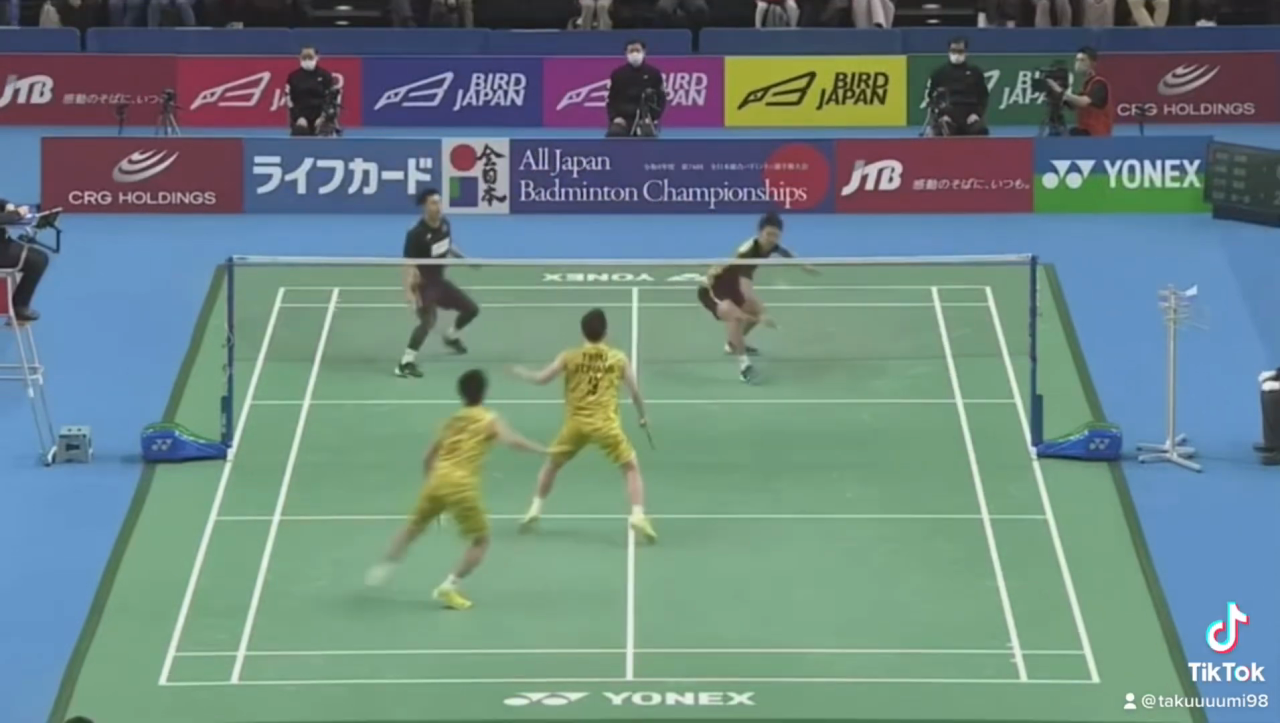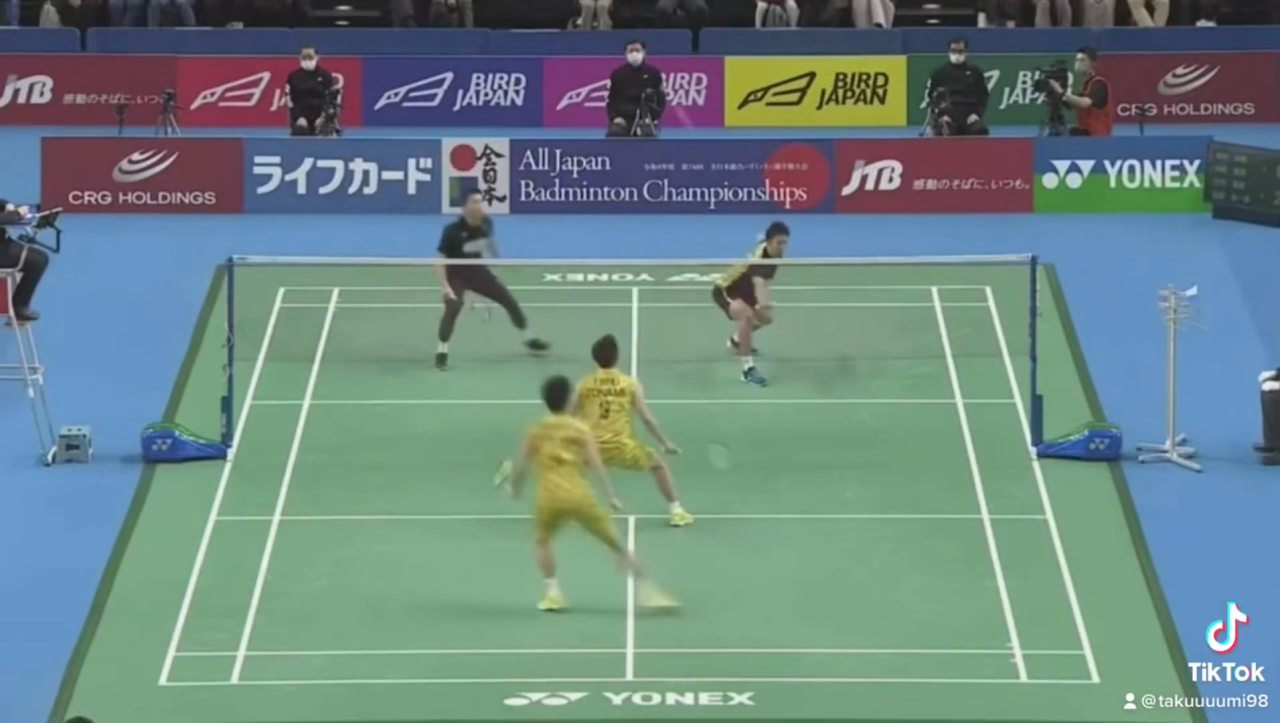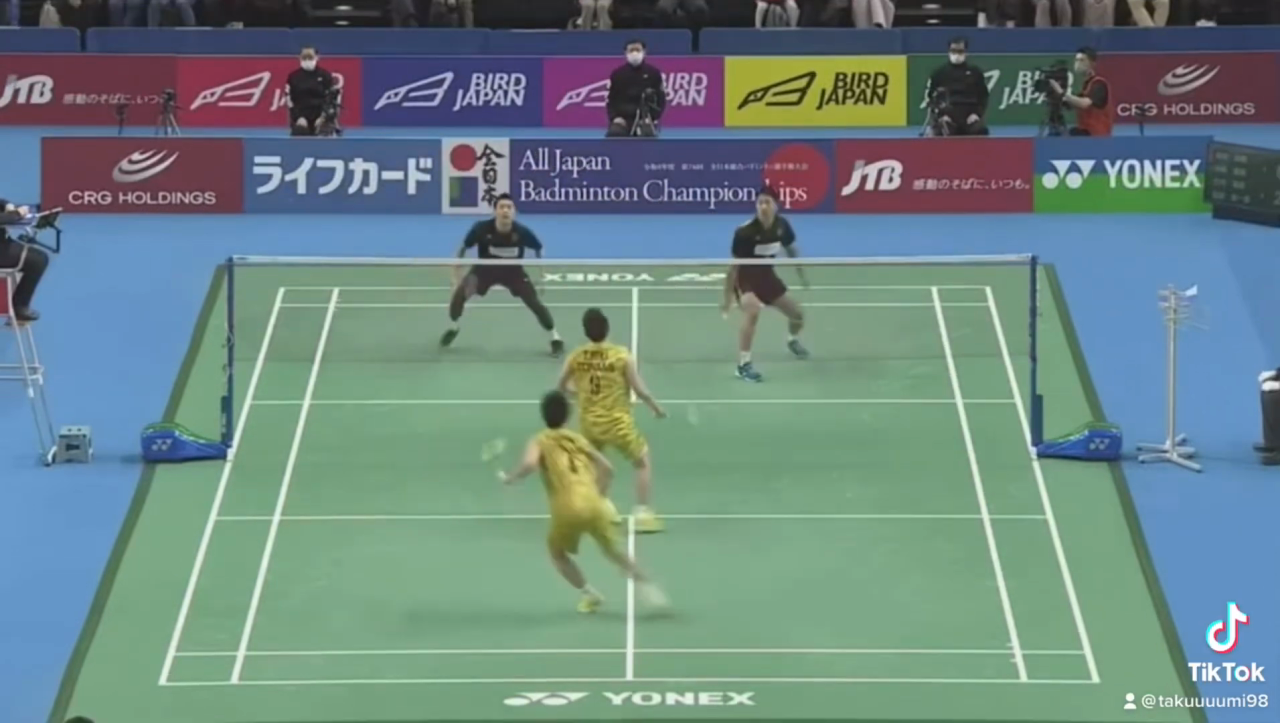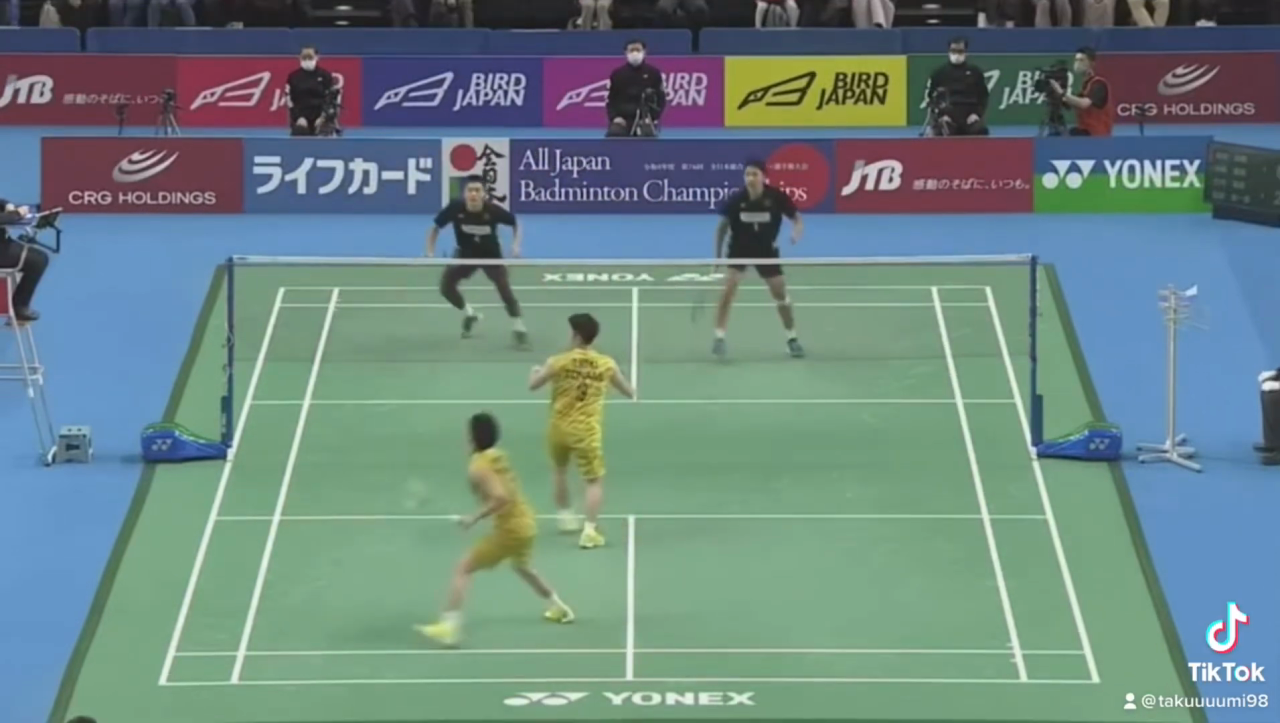
dt=0.3s
person 1, frame 1
left shoulder: (452, 421)
right shoulder: (490, 419)
left elbow: (429, 457)
right elbow: (511, 440)
right wrist: (541, 450)
left hip: (438, 484)
right hip: (462, 487)
left knee: (412, 530)
right knee: (481, 541)
left ankle: (383, 570)
right ankle: (448, 588)
person 1, frame 2
left shoulder: (535, 432)
right shoulder: (580, 429)
left elbow: (520, 469)
right elbow: (596, 464)
left wrist: (515, 490)
right wrist: (612, 496)
left hip: (550, 499)
right hip: (577, 496)
left knee: (541, 540)
right knee: (617, 545)
left ankle: (553, 593)
right ankle: (649, 593)
person 1, frame 3
left shoulder: (538, 442)
right shoulder: (578, 440)
left elbow: (529, 464)
right elbow: (608, 468)
left wrist: (510, 477)
right wrist: (599, 491)
left hip: (566, 512)
right hip: (592, 507)
left knee: (556, 552)
right knee: (614, 553)
left ankle: (590, 596)
right ankle: (650, 591)
person 1, frame 4
left shoulder: (478, 467)
right shoulder: (498, 458)
left elbow: (501, 497)
left wrist: (475, 518)
left hip: (511, 529)
right hip: (526, 525)
left knee: (462, 571)
right knee: (521, 566)
left ankle: (449, 628)
right ankle: (558, 607)
person 2, frame 1
left shoulder: (569, 357)
right shoulder: (619, 359)
left elbow: (542, 378)
right elbow: (635, 391)
left wrist: (522, 373)
right wrist: (642, 415)
left hip: (576, 424)
right hip: (606, 425)
left knee: (552, 464)
right knee: (631, 468)
left ankle: (535, 510)
right ankle: (637, 516)
person 2, frame 2
left shoulder: (584, 385)
right shoulder: (629, 383)
left elbow: (573, 415)
right elbow: (646, 417)
right wrist: (666, 442)
right hip: (621, 445)
right knee: (659, 466)
right ankle: (677, 511)
person 2, frame 3
left shoulder: (575, 357)
right shoulder: (622, 355)
left elbow: (560, 387)
right elbow: (639, 389)
right wrist: (657, 408)
left hip: (588, 422)
right hip: (616, 422)
right knee: (642, 462)
right ankle: (644, 515)
person 2, frame 4
left shoulder: (558, 362)
right shoulder: (607, 365)
left elbow: (533, 385)
right elbow: (629, 392)
left wrist: (535, 371)
right wrist: (628, 389)
left hip: (559, 428)
right hip: (587, 431)
left knee: (560, 471)
right knee: (594, 481)
left ankle: (566, 517)
right ankle: (590, 531)
person 3, frame 1
left shoulder: (767, 245)
right shoulder: (747, 254)
left elbow: (784, 252)
right elbow: (745, 286)
left wrist: (804, 266)
right wrist: (761, 315)
left hip: (730, 285)
right hip: (711, 289)
left knee: (755, 314)
right knee: (736, 317)
left ankle: (735, 343)
right ankle: (745, 365)
person 3, frame 2
left shoulder: (769, 250)
right shoulder: (760, 262)
right elbow: (760, 285)
right wrist: (763, 304)
left hip: (744, 288)
right hip: (726, 290)
left knee: (766, 318)
right knee: (746, 316)
left ankle: (736, 340)
right ankle: (748, 368)
person 3, frame 3
left shoulder: (782, 225)
right shoulder: (745, 232)
left elbow: (791, 249)
right elbow: (734, 265)
left wrist: (800, 273)
right wrist: (728, 297)
left hip: (766, 274)
right hip: (744, 276)
left knee: (797, 314)
right knee: (753, 311)
left ankle: (793, 341)
right ankle: (744, 364)
person 3, frame 4
left shoulder: (777, 197)
right shoulder: (735, 199)
left elbow: (797, 218)
right elbow: (724, 224)
left wrist: (796, 233)
right wrist: (718, 251)
left hip: (766, 249)
right hip: (739, 249)
left knee: (780, 295)
right knee: (728, 289)
left ankle: (791, 338)
right ankle: (719, 337)
person 4, frame 1
left shoulder: (445, 224)
right shoulder: (416, 234)
right elbow: (408, 266)
left wrist: (461, 256)
right wrist: (410, 292)
left hip: (440, 281)
right hip: (423, 285)
left knee: (472, 309)
right knee: (428, 322)
left ankle: (451, 336)
right ankle: (406, 362)
person 4, frame 2
left shoulder: (486, 223)
right shoulder: (452, 230)
right elbow: (441, 259)
left wrist: (494, 258)
right wrist: (444, 284)
left hip: (479, 271)
right hip: (456, 274)
left knee: (511, 303)
right knee: (453, 308)
left ankle: (529, 339)
right ankle: (442, 352)
person 4, frame 3
left shoulder: (521, 232)
right shoulder: (481, 228)
left elbow: (539, 249)
right elbow: (463, 249)
right wrist: (456, 273)
left hip: (512, 270)
right hip: (485, 268)
left knee: (536, 304)
right knee: (458, 297)
left ankle: (555, 338)
right ankle: (453, 328)
person 4, frame 4
left shoulder: (493, 210)
right shoulder: (454, 208)
left elbow: (516, 223)
right elbow: (436, 227)
left wrist: (516, 244)
right wrist: (430, 249)
left hip: (490, 254)
right hip: (464, 253)
left knee: (505, 289)
right knee: (446, 287)
left ankle: (519, 329)
right ankle: (470, 315)
